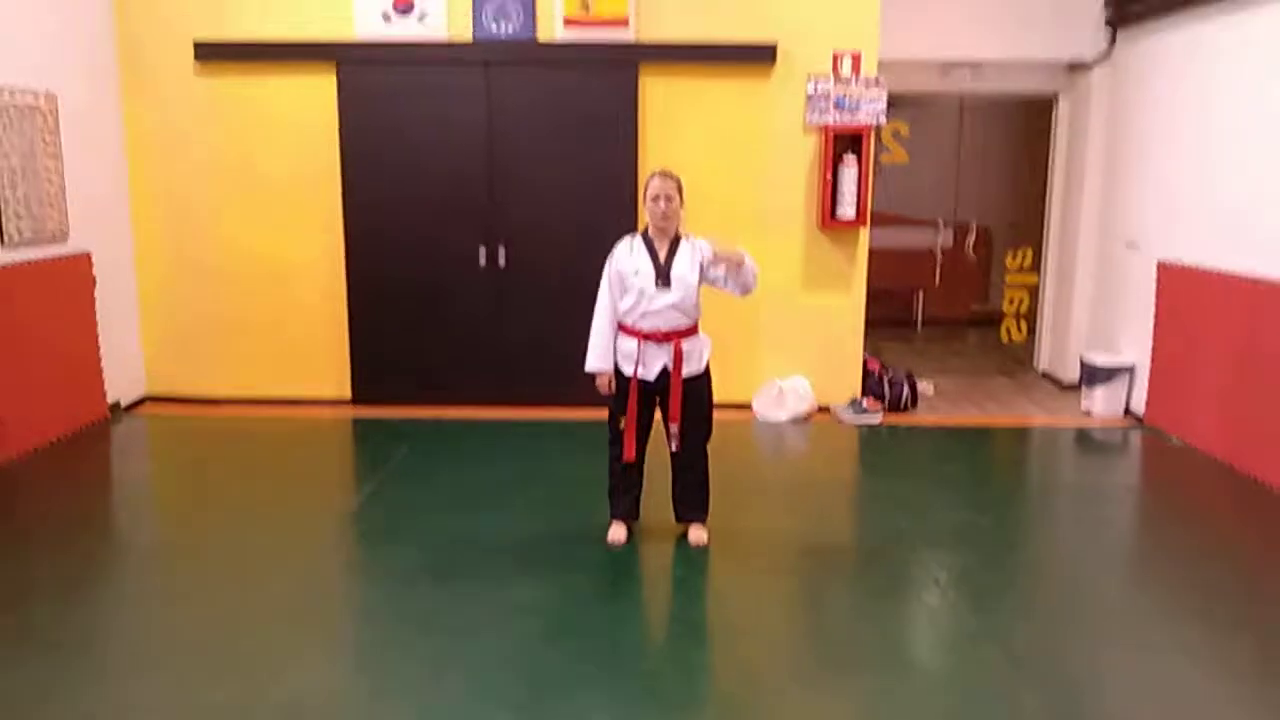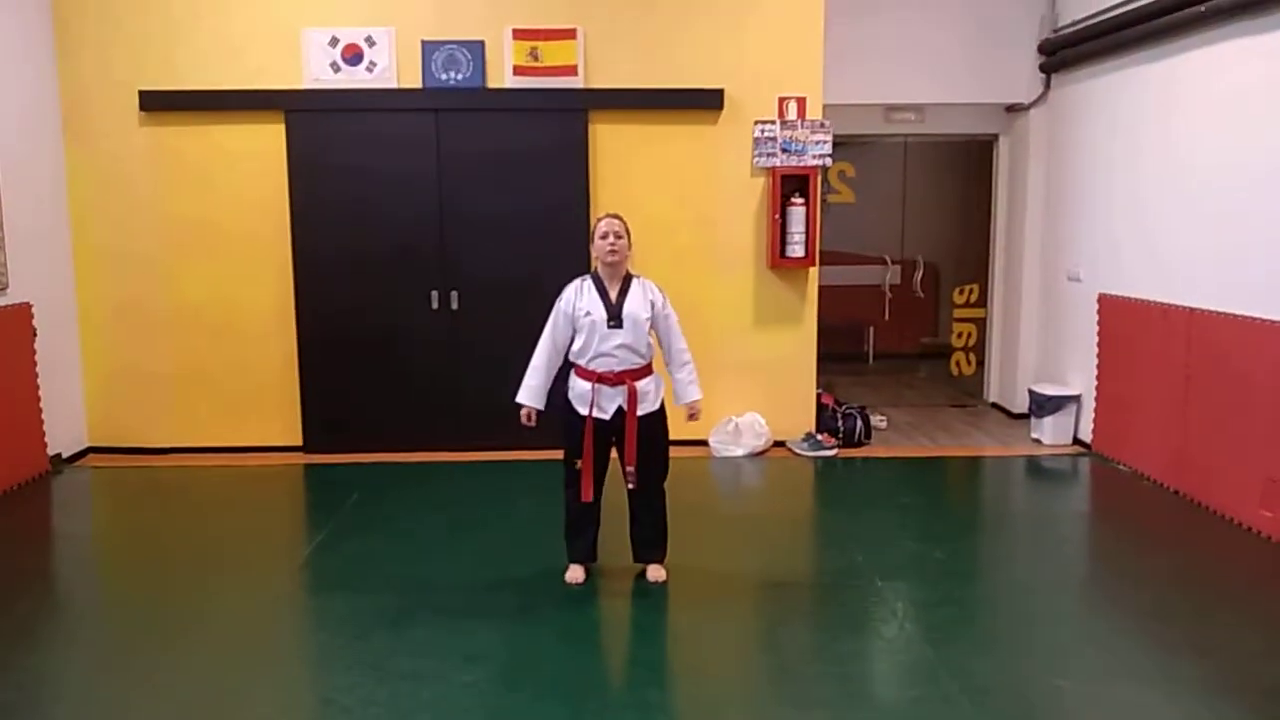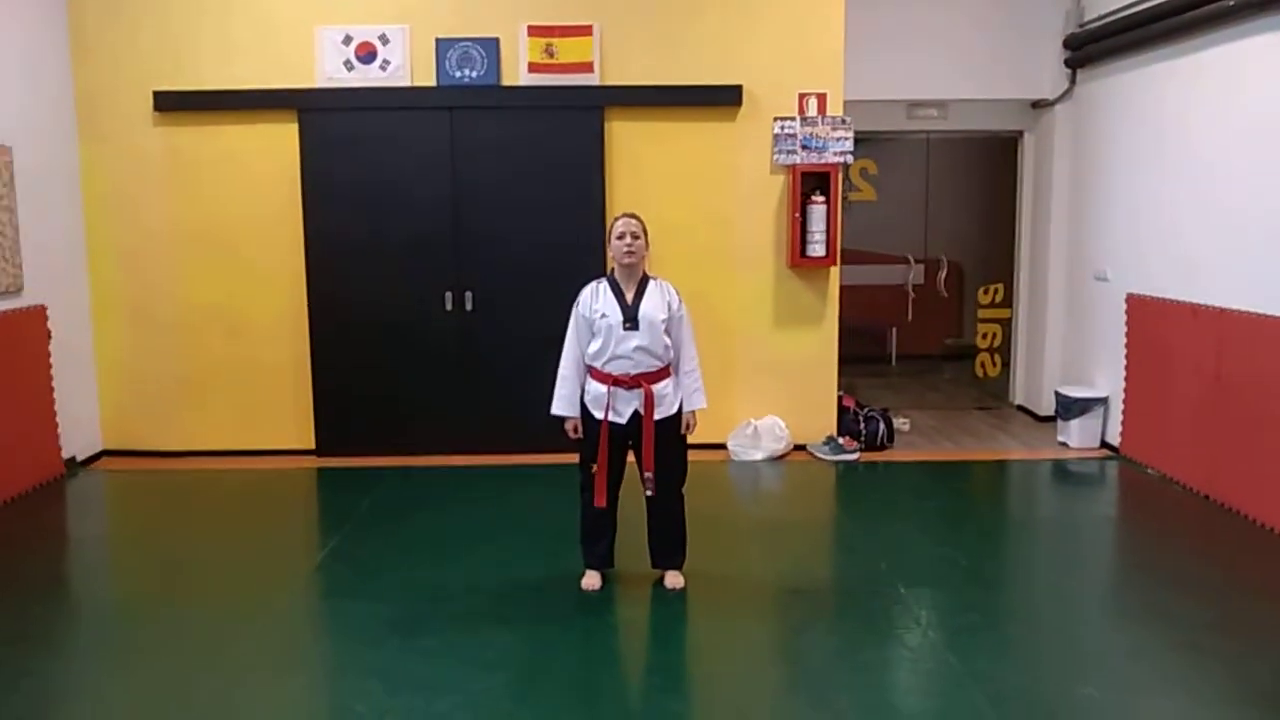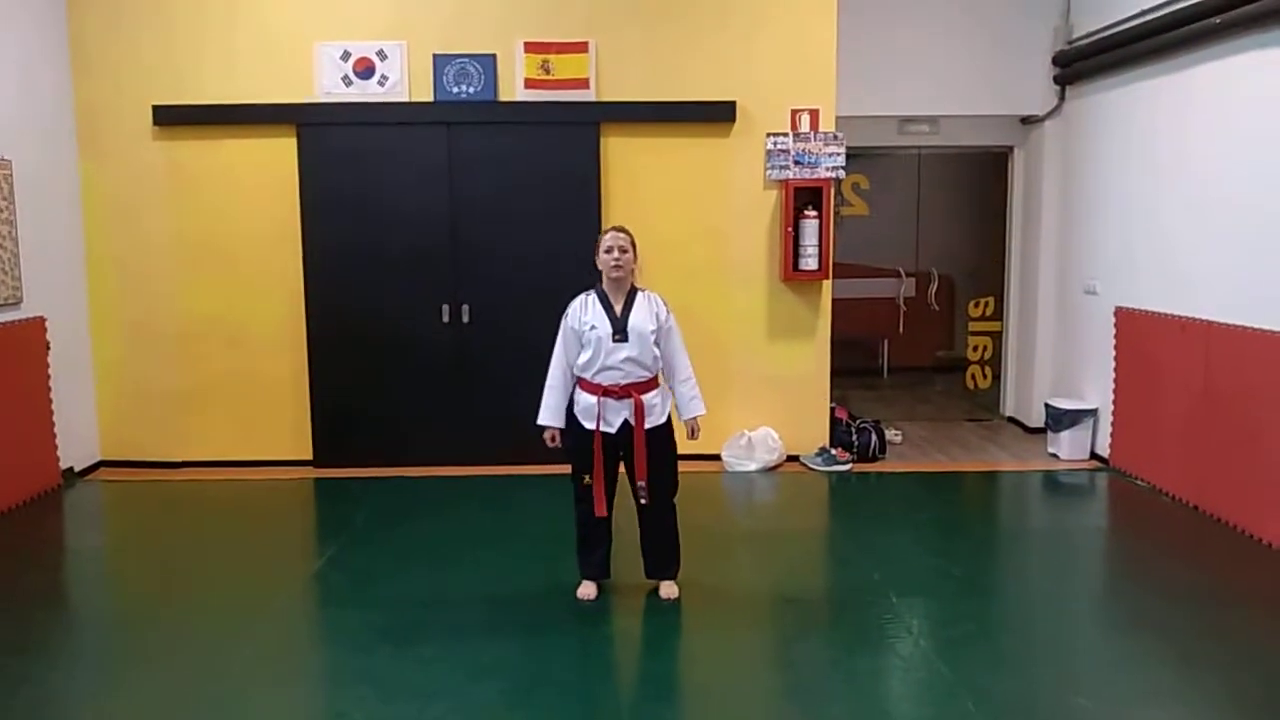
dt=0.5s
person 1, frame 1
left shoulder: (697, 250)
right shoulder: (624, 251)
left elbow: (743, 285)
right elbow: (605, 310)
left wrist: (736, 262)
right wrist: (602, 365)
left hip: (685, 359)
right hip: (634, 358)
left knee: (690, 443)
right knee: (627, 441)
left ankle: (693, 518)
right ankle: (621, 516)
person 1, frame 2
left shoulder: (648, 292)
right shoulder: (575, 293)
left elbow: (674, 347)
right elbow: (550, 347)
left wrist: (689, 393)
right wrist: (531, 397)
left hip: (640, 398)
right hip: (588, 398)
left knee: (646, 482)
right knee: (582, 482)
left ankle: (652, 557)
right ankle: (579, 558)
person 1, frame 3
left shoulder: (666, 294)
right shoulder: (591, 295)
left elbow: (685, 353)
right elbow: (574, 355)
left wrist: (691, 404)
right wrist: (569, 409)
left hip: (657, 401)
right hip: (604, 402)
left knee: (665, 487)
right knee: (598, 486)
left ankle: (670, 564)
right ankle: (595, 564)
person 1, frame 4
left shoulder: (654, 306)
right shoulder: (580, 308)
left elbow: (676, 361)
right elbow: (561, 365)
left wrist: (691, 409)
right wrist: (551, 419)
left hip: (645, 412)
right hip: (593, 413)
left knee: (656, 495)
right knee: (591, 498)
left ankle: (665, 573)
right ankle: (591, 574)
